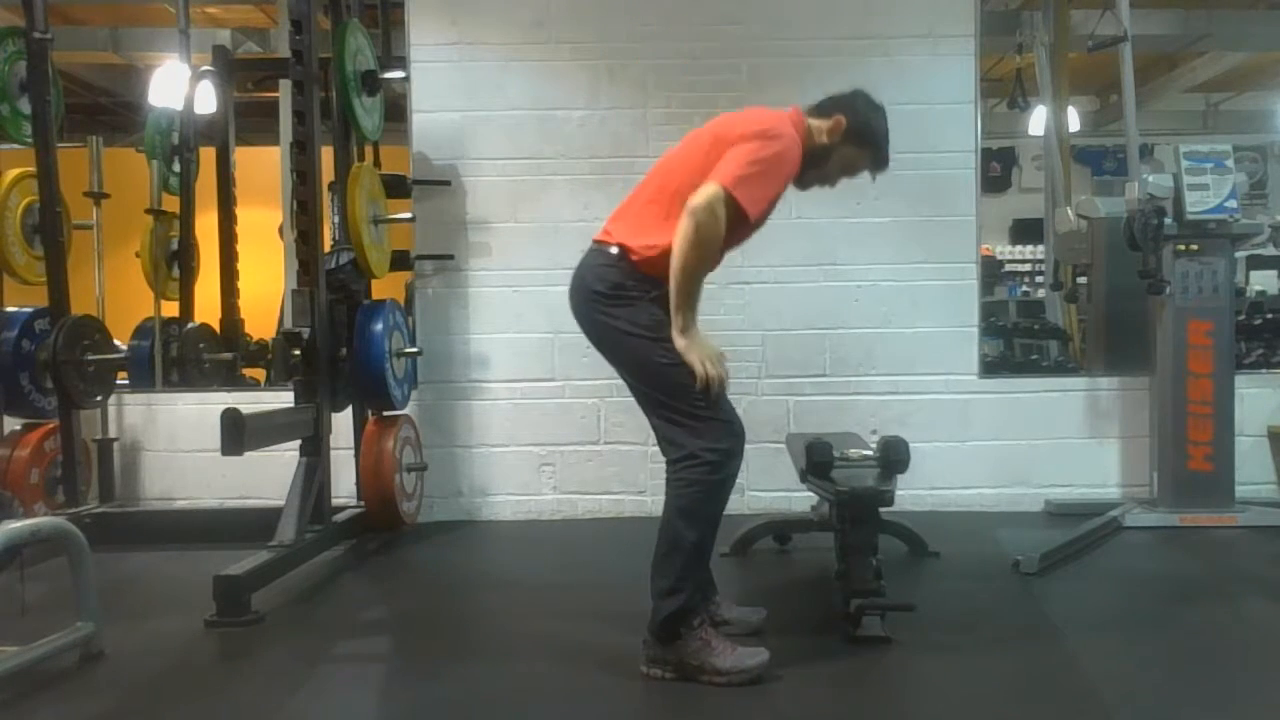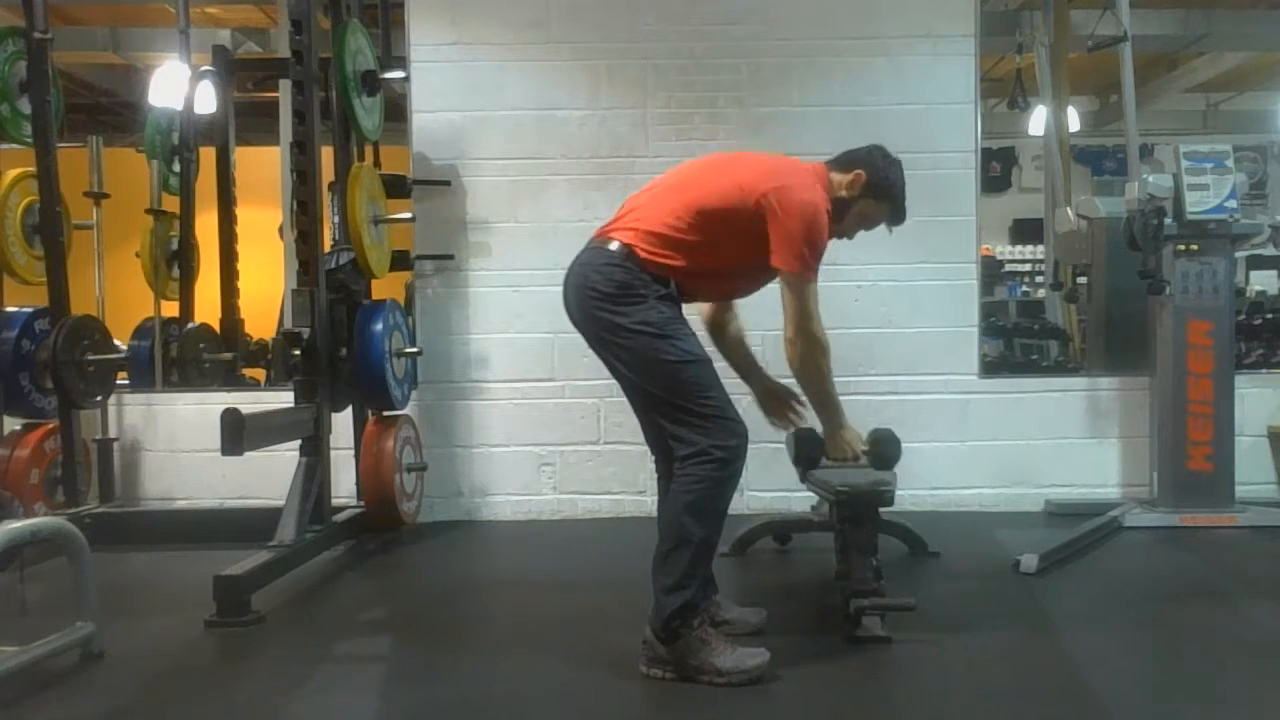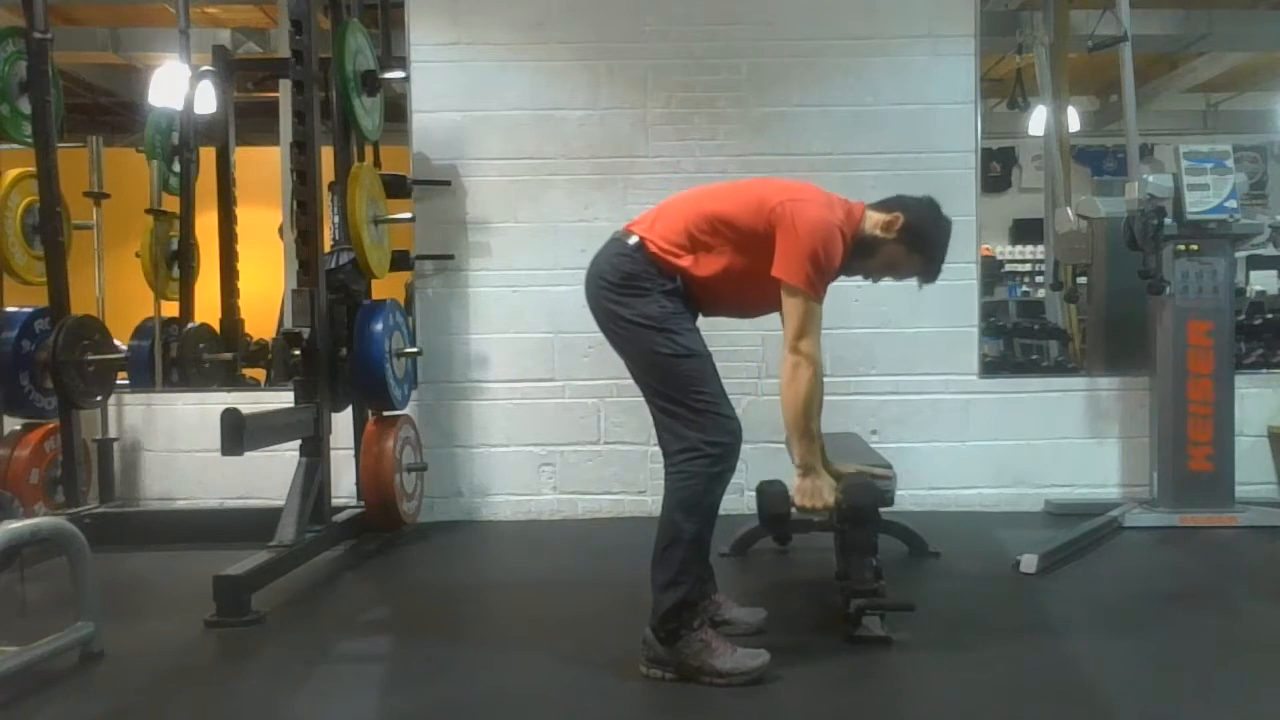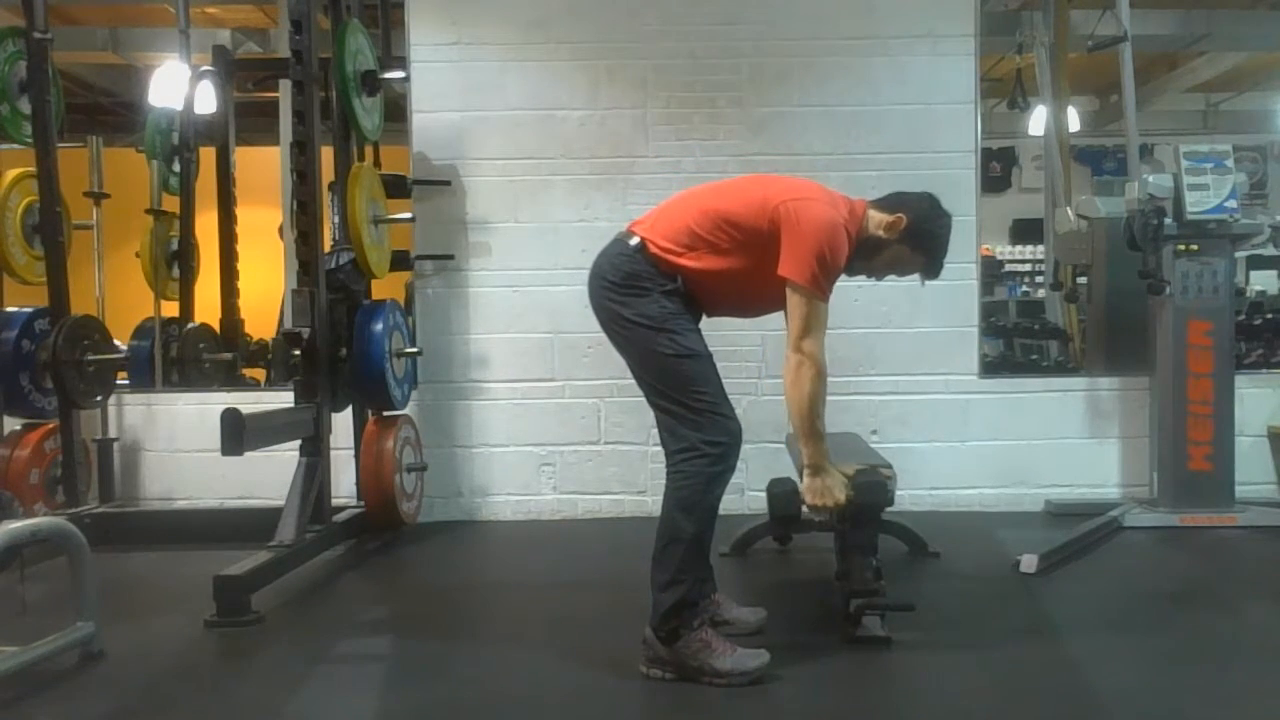
dt=1s
person 1, frame 1
left shoulder: (765, 133)
right shoulder: (780, 139)
right elbow: (702, 213)
left wrist: (681, 324)
right wrist: (685, 329)
left hip: (616, 281)
right hip: (622, 289)
left knee: (700, 442)
right knee: (713, 442)
left ankle: (694, 599)
right ankle: (674, 635)
person 1, frame 2
left shoulder: (776, 188)
right shoulder: (804, 201)
left elbow: (718, 314)
right elbow: (803, 336)
left wrist: (761, 385)
right wrist: (835, 426)
left hip: (600, 276)
right hip: (622, 284)
left knee: (688, 444)
right knee: (717, 442)
left ankle: (694, 598)
right ankle: (675, 635)
person 1, frame 3
left shoulder: (824, 228)
right shoulder: (818, 226)
left elbow: (804, 353)
right elbow: (799, 357)
left wrist: (818, 459)
right wrist: (808, 469)
left hip: (639, 279)
right hip: (635, 279)
left knee: (702, 441)
right knee: (710, 442)
left ankle: (695, 597)
right ankle: (674, 635)
person 1, frame 4
left shoulder: (827, 225)
right shoulder: (823, 226)
left elbow: (808, 351)
right elbow: (804, 356)
left wrist: (820, 460)
right wrist: (816, 467)
left hip: (644, 279)
right hip: (637, 279)
left knee: (707, 441)
right knee: (708, 444)
left ankle: (695, 597)
right ankle: (675, 633)
